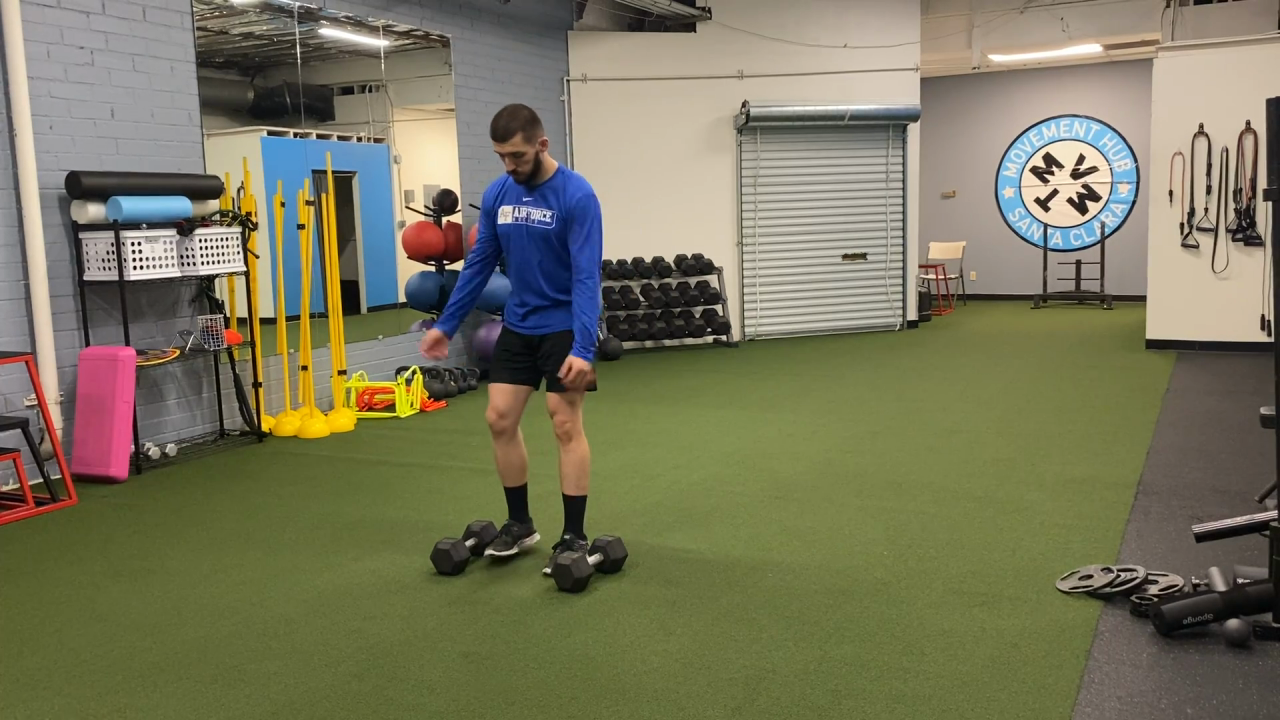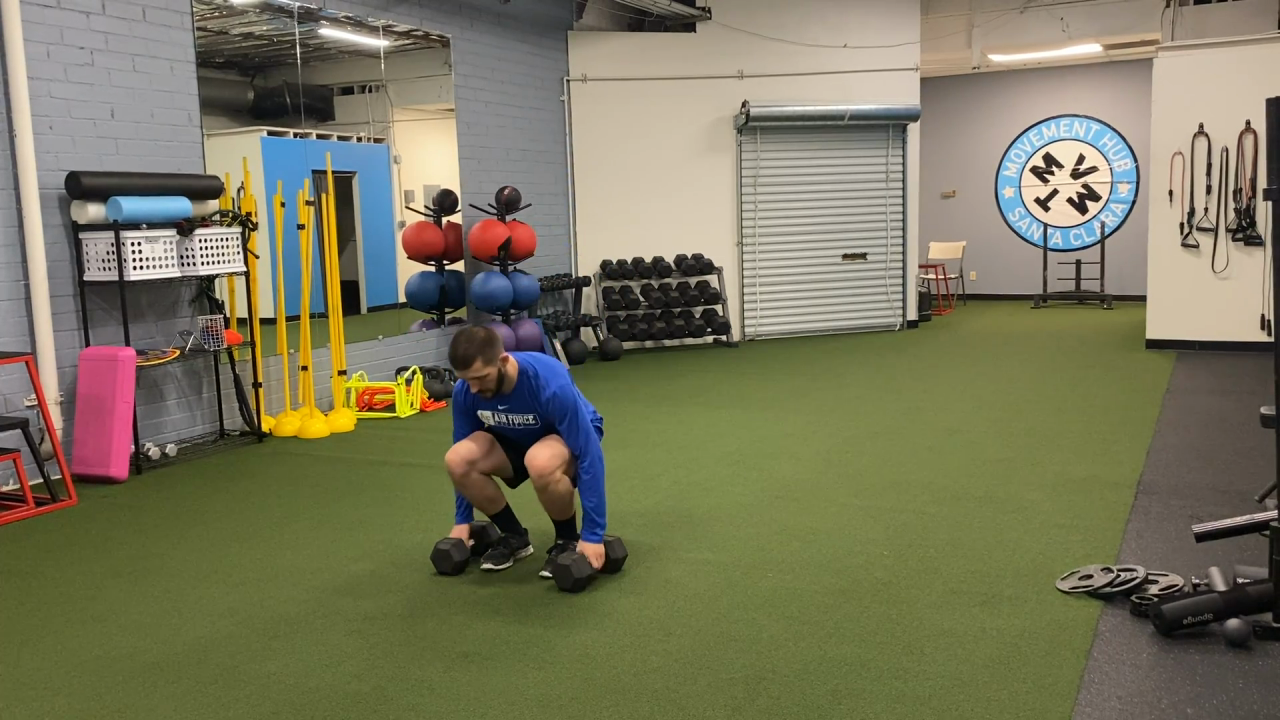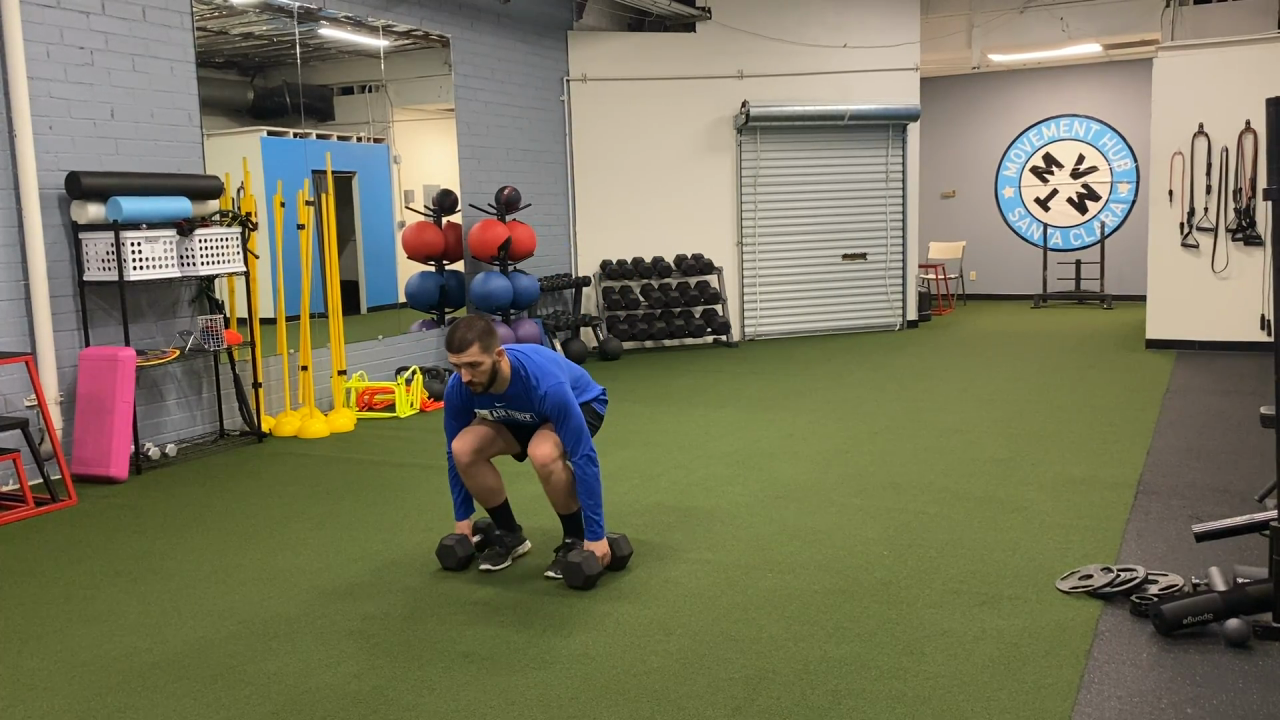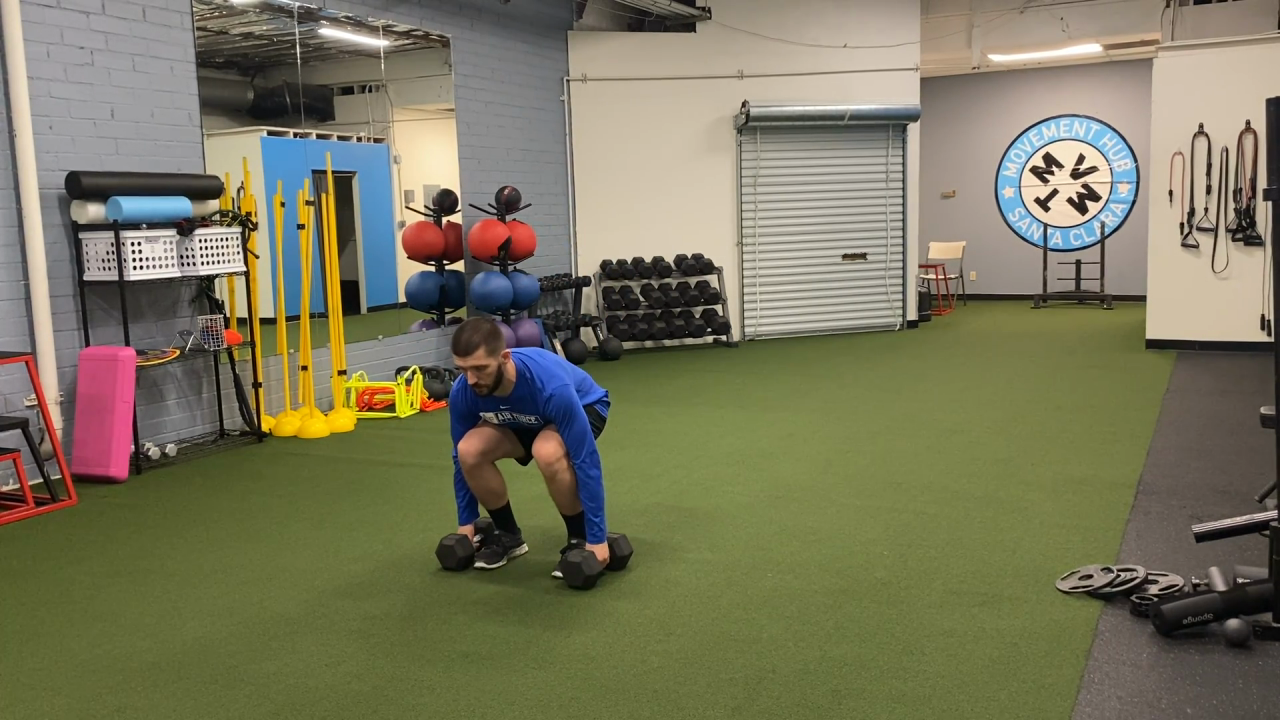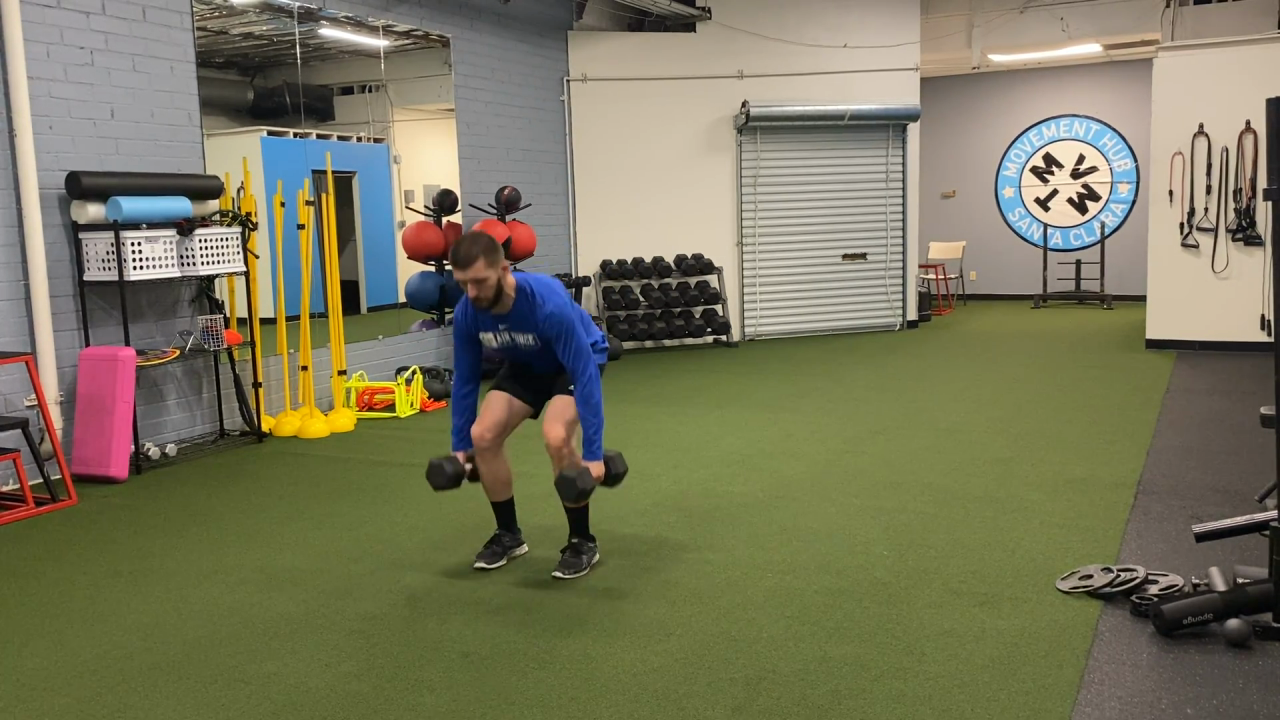
dt=1s
person 1, frame 1
left shoulder: (577, 196)
right shoulder: (497, 194)
left elbow: (586, 275)
right elbow: (479, 263)
left wrist: (583, 345)
right wrist: (446, 324)
left hip: (561, 328)
right hip: (517, 326)
left knee: (566, 427)
right knee: (500, 421)
left ankle: (574, 536)
right ankle: (520, 523)
person 1, frame 2
left shoulder: (551, 385)
right shoulder: (465, 391)
left elbow: (590, 457)
right elbow: (463, 447)
left wrist: (592, 535)
right wrist: (462, 519)
left hip: (571, 436)
right hip: (518, 438)
left knee: (541, 464)
right knee: (456, 460)
left ankle: (567, 541)
right ankle: (513, 536)
person 1, frame 3
left shoulder: (546, 385)
right shoulder: (458, 388)
left elbow: (583, 457)
right elbow: (455, 454)
left wrist: (595, 535)
right wrist: (462, 517)
left hip: (580, 403)
left knee: (543, 453)
right knee: (464, 449)
left ankle: (574, 538)
right ankle: (509, 533)
person 1, frame 4
left shoulder: (551, 387)
right shoulder: (463, 392)
left elbow: (585, 459)
right elbow: (461, 457)
left wrist: (597, 538)
right wrist: (466, 522)
left hip: (583, 407)
left knee: (548, 452)
right knee: (470, 451)
left ankle: (580, 539)
right ankle: (507, 534)
person 1, frame 5
left shoulder: (549, 303)
right shoulder: (467, 312)
left elbow: (585, 374)
right elbow: (465, 379)
left wrist: (593, 453)
right wrist: (460, 445)
left hip: (579, 359)
right hip: (525, 364)
left knee: (555, 437)
right knee: (483, 435)
left ankle: (582, 541)
right ankle: (509, 534)
